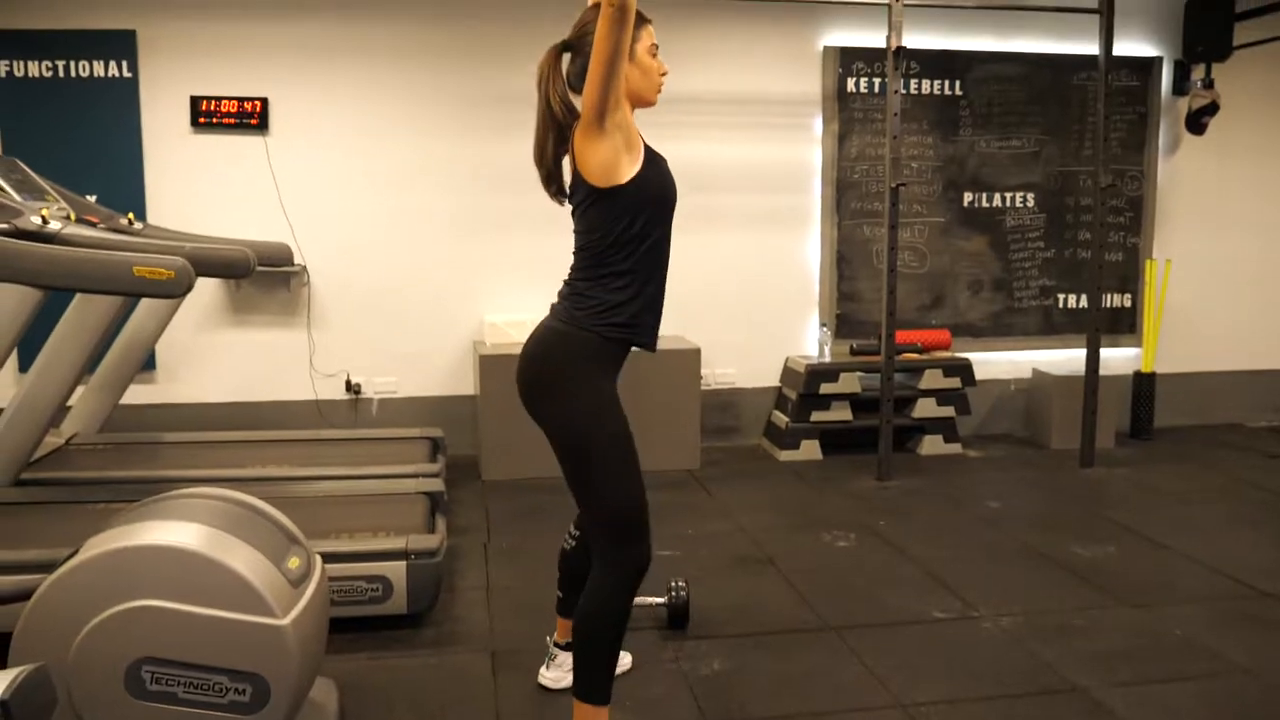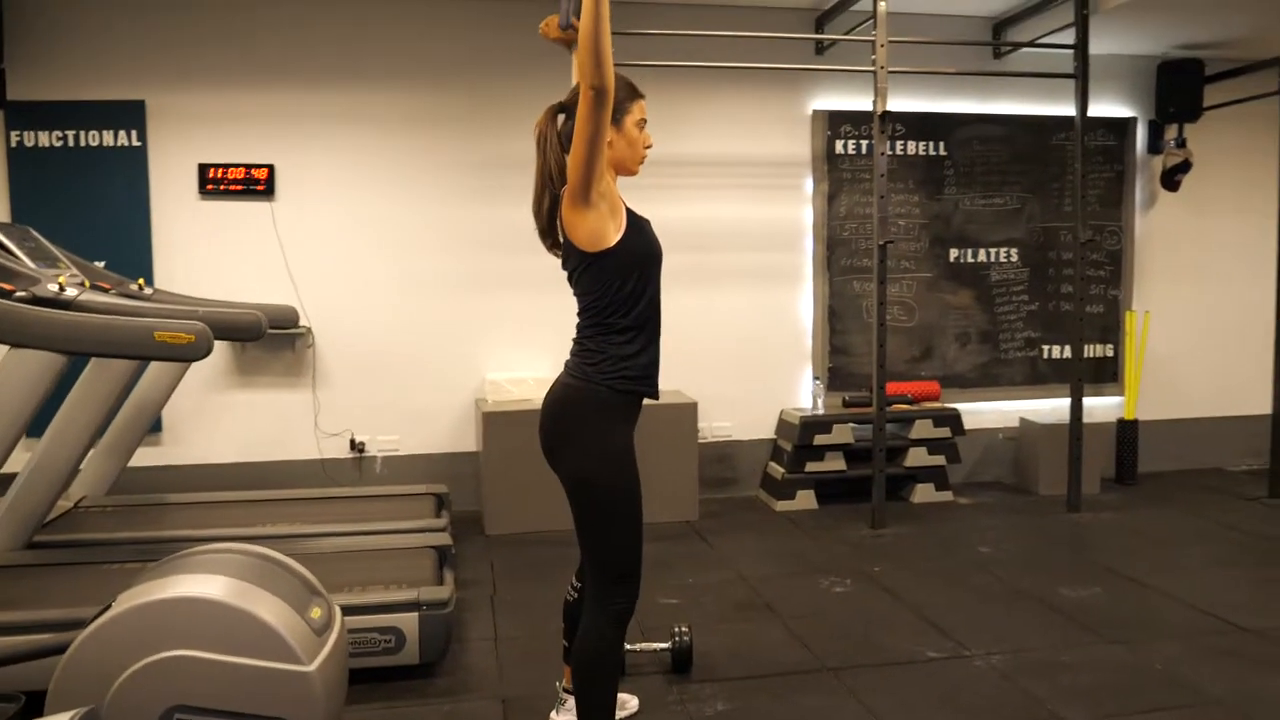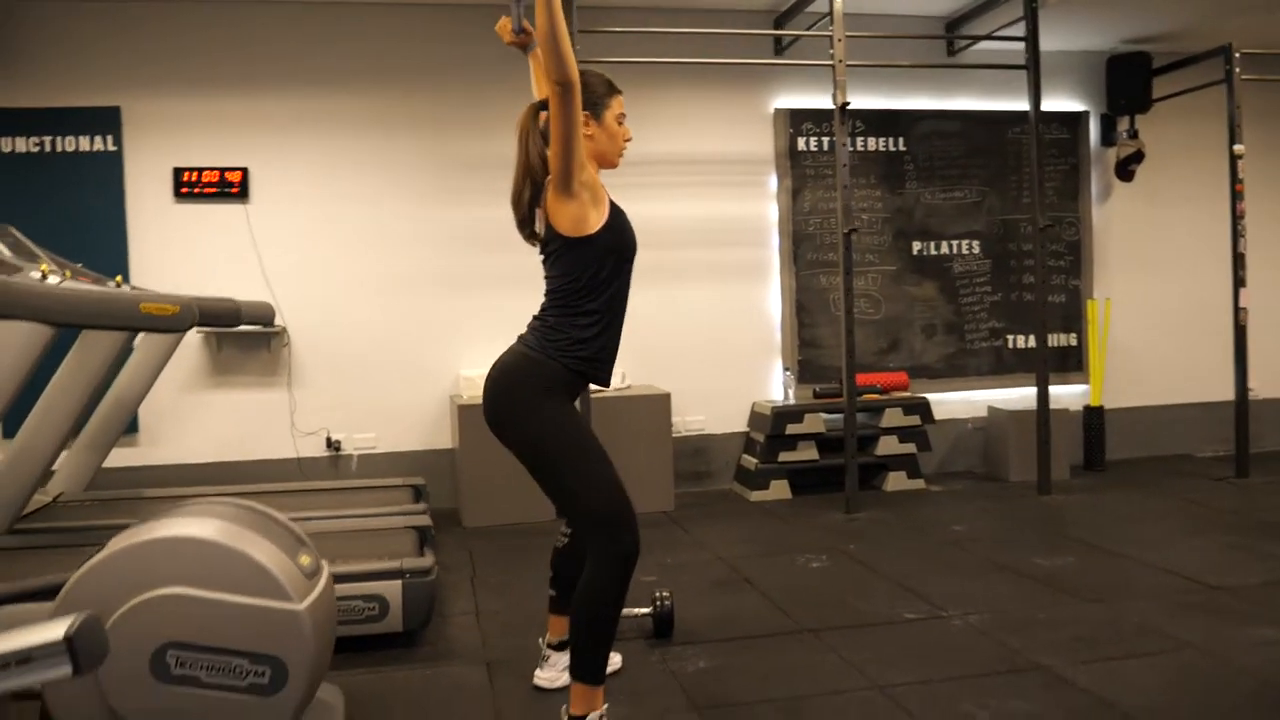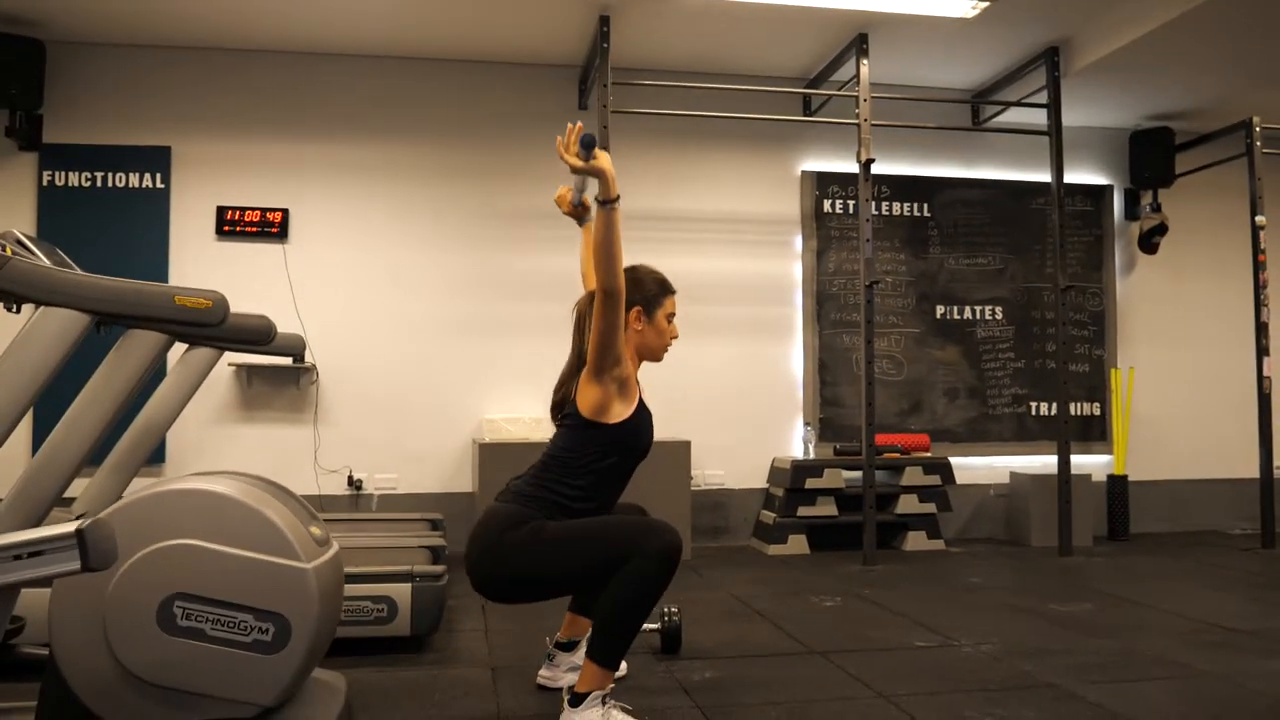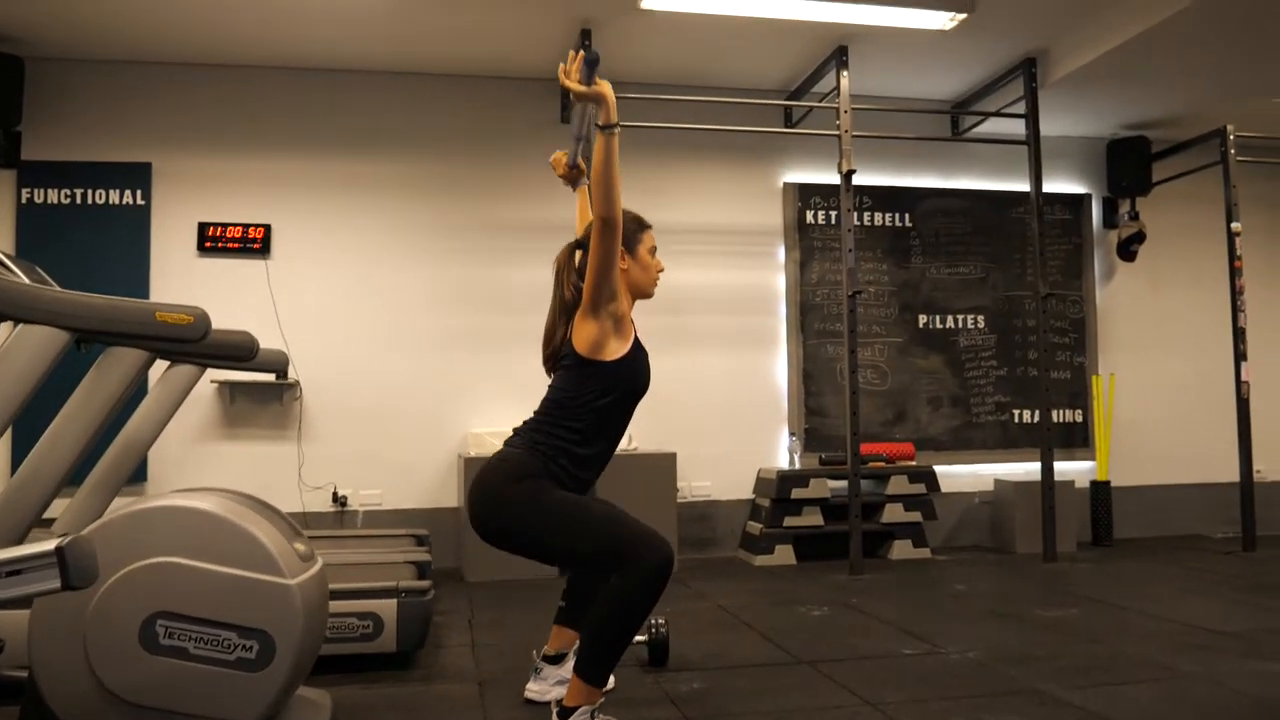
dt=0.7s
person 1, frame 1
left shoulder: (608, 130)
right shoulder: (604, 132)
left hip: (574, 356)
right hip: (572, 364)
left knee: (604, 517)
right knee: (626, 548)
left ankle: (567, 651)
person 1, frame 2
left shoulder: (595, 196)
right shoulder: (587, 198)
left elbow: (594, 92)
right elbow: (596, 90)
left hip: (592, 408)
right hip: (592, 415)
left knee: (600, 569)
right knee: (614, 587)
person 1, frame 3
left shoulder: (571, 186)
right shoulder: (573, 187)
left elbow: (552, 91)
right elbow: (564, 86)
left hip: (536, 385)
right hip: (532, 390)
left knee: (589, 516)
right knee: (615, 535)
left ankle: (559, 650)
person 1, frame 4
left shoulder: (613, 368)
right shoulder: (611, 376)
left elbow: (599, 282)
right elbow: (609, 288)
left wrist: (585, 219)
right wrist: (606, 187)
left hip: (520, 529)
right hip: (508, 545)
left knee: (630, 524)
right knee: (656, 543)
left ankle: (566, 652)
person 1, frame 5
left shoulder: (601, 314)
right shoulder: (604, 317)
left elbow: (597, 230)
right elbow: (606, 226)
left wrist: (579, 182)
right wrist: (606, 120)
left hip: (525, 484)
right hip: (514, 491)
left knee: (612, 546)
right knee: (647, 557)
left ankle: (553, 666)
